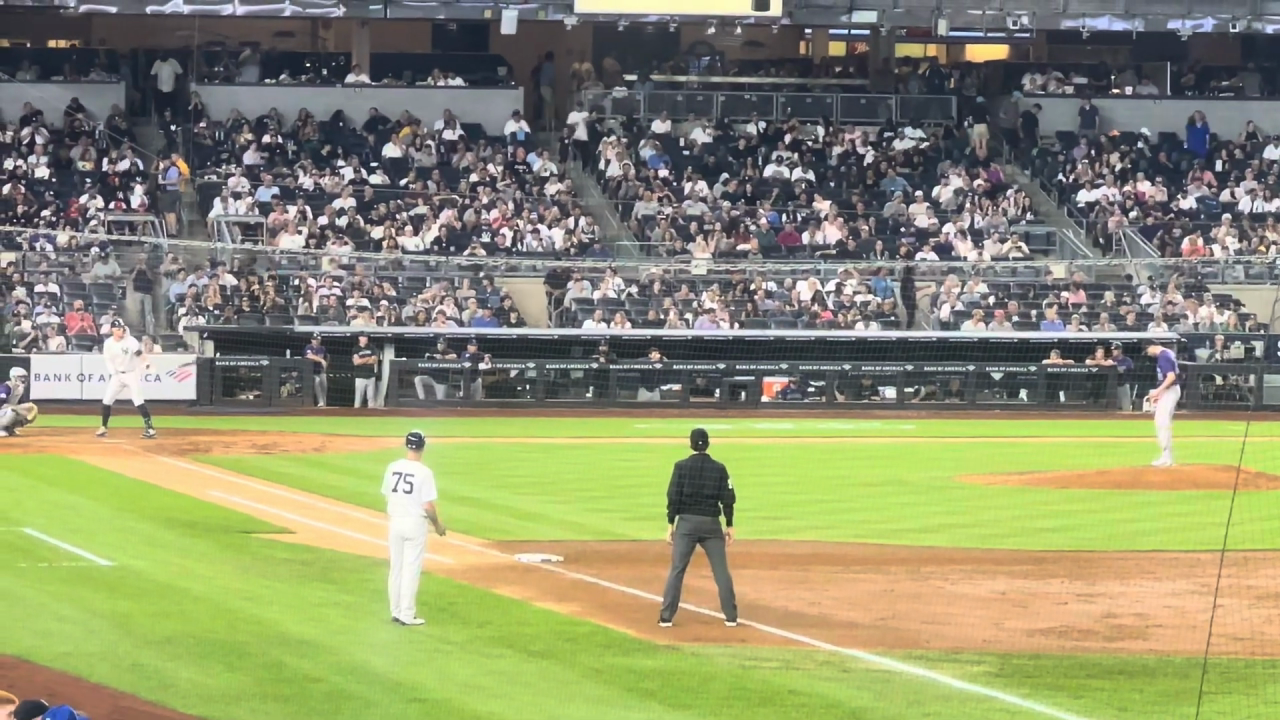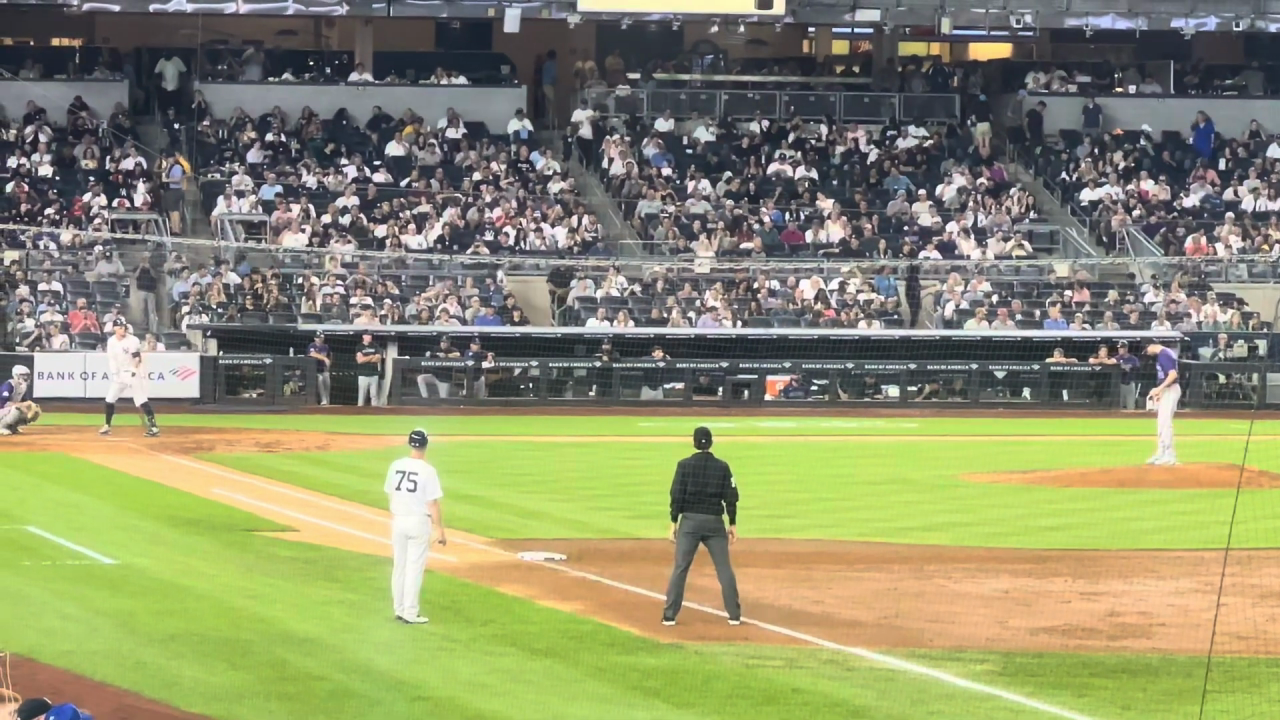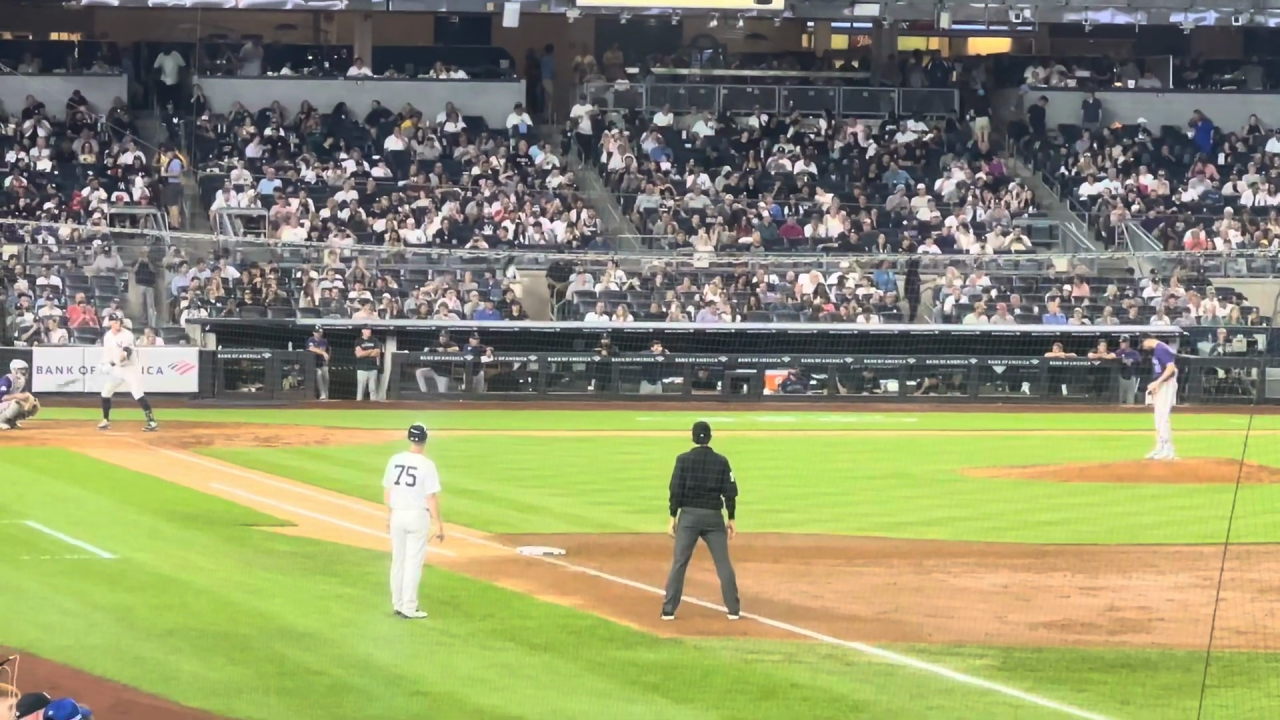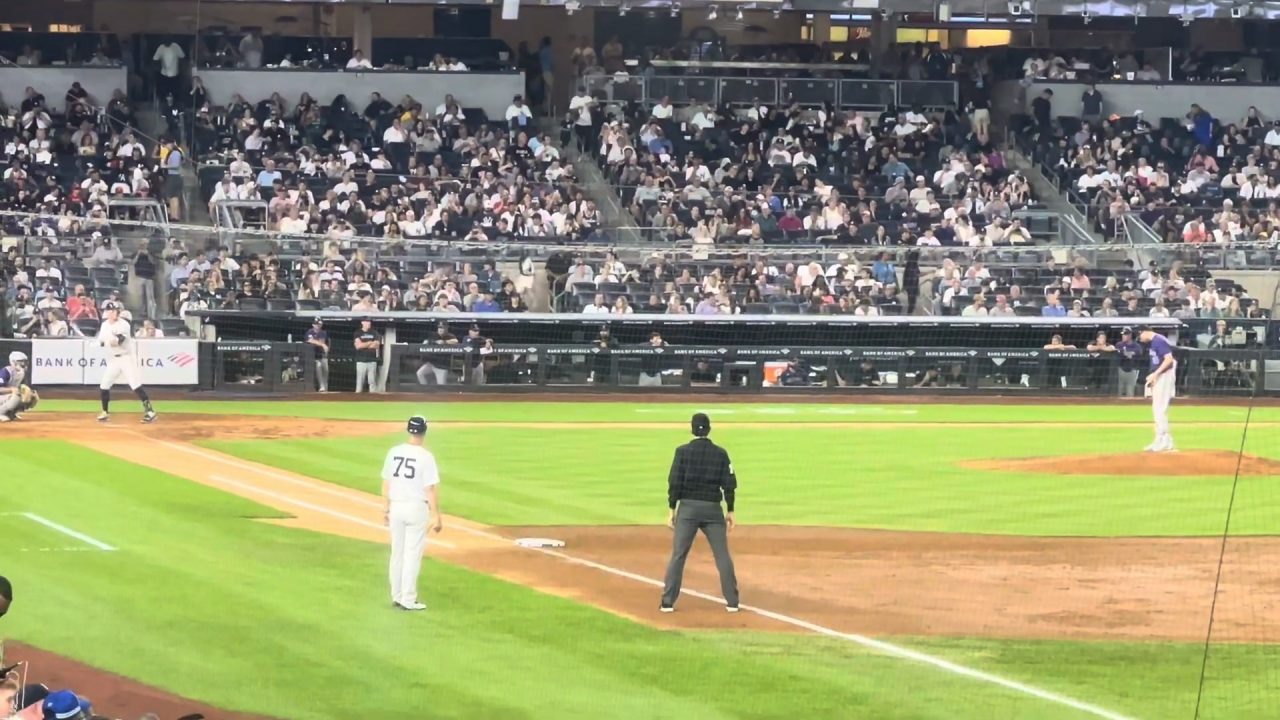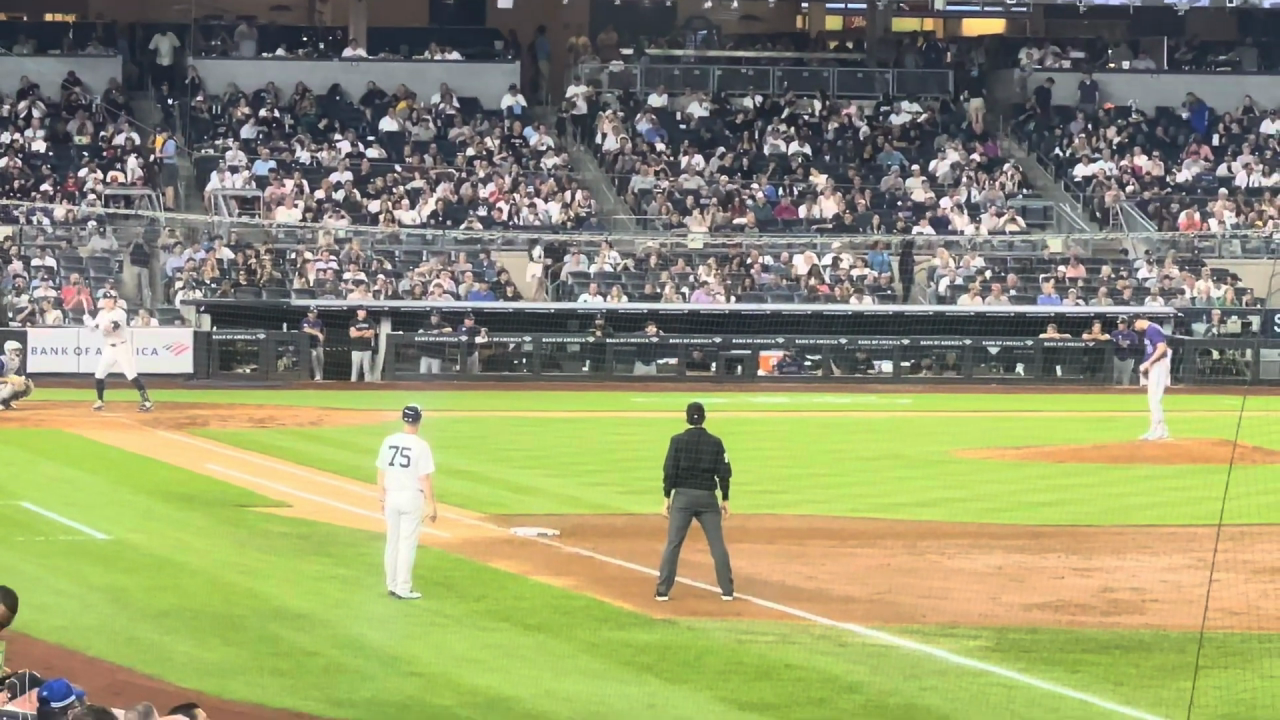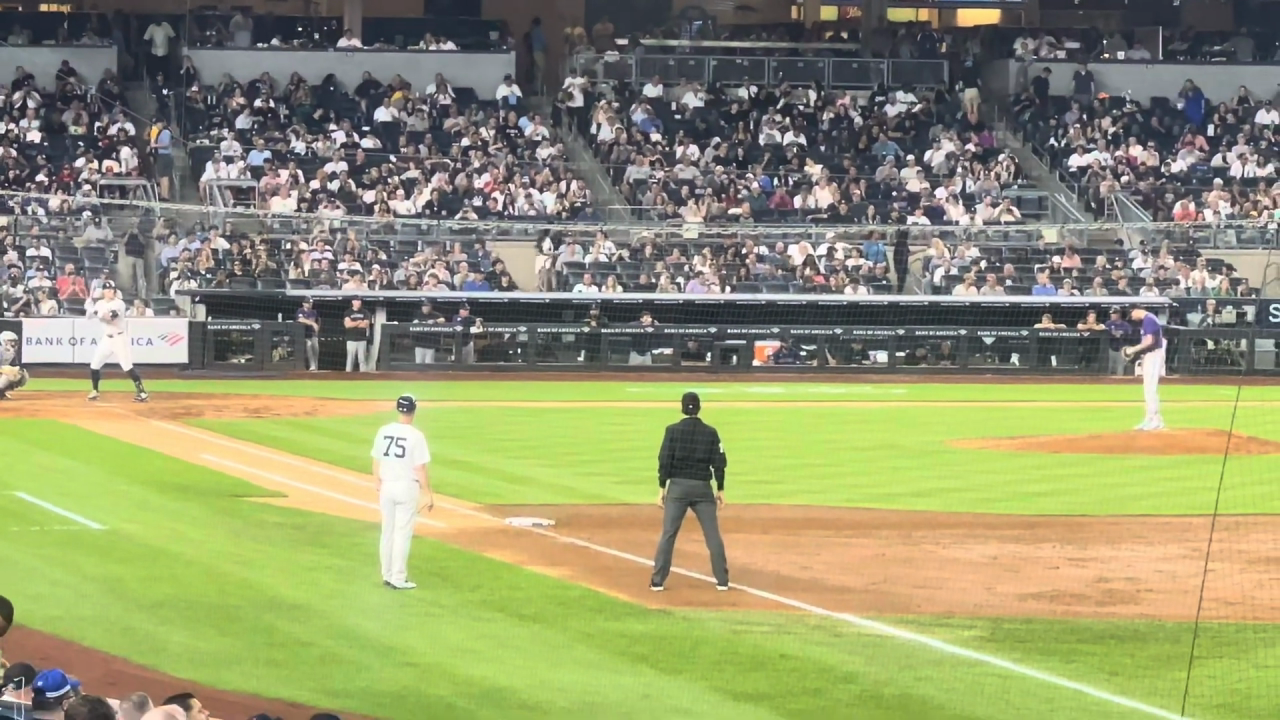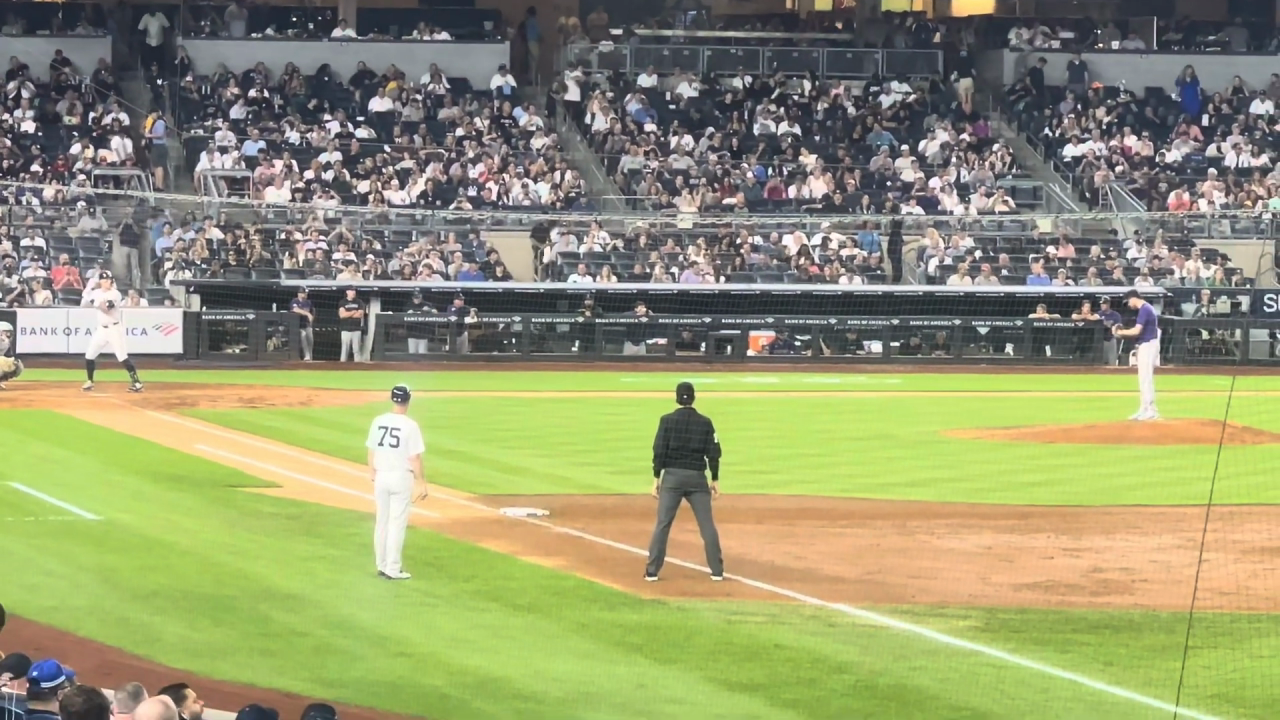
dt=0.2s
person 1, frame 1
left shoulder: (681, 466)
right shoulder: (719, 468)
left elbow: (673, 498)
right elbow: (728, 500)
left wrist: (671, 525)
right wrist: (729, 525)
left hip: (686, 522)
right hip: (711, 523)
left knee: (677, 570)
right knee: (721, 571)
left ankle: (666, 617)
right ankle: (731, 617)
person 1, frame 2
left shoulder: (685, 465)
right shoulder: (722, 466)
left elbow: (676, 496)
right elbow: (731, 498)
left wrist: (673, 523)
right wrist: (732, 524)
left hip: (690, 520)
right hip: (714, 522)
left knee: (680, 568)
right knee: (725, 569)
left ankle: (669, 616)
right ankle: (734, 615)
person 1, frame 3
left shoulder: (683, 459)
right shoulder: (721, 461)
left elbow: (675, 491)
right elbow: (730, 492)
left wrist: (673, 517)
right wrist: (731, 519)
left hip: (689, 515)
right hip: (713, 516)
left knee: (679, 563)
right knee: (724, 564)
left ankle: (668, 610)
right ankle: (733, 610)
person 1, frame 4
left shoulder: (683, 451)
right shoulder: (720, 453)
left elbow: (674, 483)
right elbow: (729, 484)
left wrist: (672, 509)
right wrist: (730, 511)
left hip: (688, 507)
right hip: (712, 508)
left knee: (678, 555)
right knee: (723, 556)
left ankle: (667, 602)
right ankle: (732, 602)
person 1, frame 5
left shoulder: (678, 440)
right shoulder: (715, 442)
left elbow: (670, 471)
right elbow: (724, 473)
left wrist: (667, 498)
right wrist: (725, 499)
left hip: (683, 496)
right hip: (707, 497)
left knee: (673, 544)
right knee: (718, 545)
left ankle: (662, 591)
right ankle: (727, 591)
person 1, frame 6
left shoulder: (673, 430)
right shoulder: (710, 432)
left elbow: (664, 462)
right elbow: (719, 463)
left wrist: (662, 488)
right wrist: (720, 489)
left hip: (678, 486)
right hip: (702, 487)
left knee: (668, 534)
right knee: (713, 535)
left ankle: (657, 581)
right ankle: (722, 581)
person 1, frame 7
left shoulder: (667, 420)
right shoulder: (705, 422)
left elbow: (659, 451)
right elbow: (714, 453)
left wrist: (656, 478)
right wrist: (714, 480)
left hip: (672, 476)
right hip: (697, 477)
left knee: (662, 524)
right knee: (707, 525)
left ankle: (652, 571)
right ankle: (717, 571)
person 2, frame 1
left shoulder: (392, 468)
right shoulder: (424, 472)
left elbow: (387, 498)
right elbow: (428, 505)
right wrist: (437, 525)
left hip: (395, 522)
right hip: (415, 523)
left knee: (396, 568)
right knee: (411, 570)
left ankle: (396, 612)
right ankle: (407, 615)
person 2, frame 2
left shoulder: (395, 466)
right shoulder: (428, 470)
left elbow: (390, 497)
right elbow: (433, 504)
right wrist: (441, 530)
left hip: (398, 521)
right hip: (419, 522)
left knee: (399, 567)
right knee: (415, 568)
left ankle: (399, 610)
right ankle: (410, 614)
person 2, frame 3
left shoulder: (394, 460)
right shoulder: (426, 464)
left elbow: (387, 492)
right elbow: (431, 498)
left wrist: (389, 516)
right wrist: (438, 524)
left hip: (397, 515)
right hip: (417, 516)
left knee: (398, 561)
right knee: (413, 563)
left ankle: (398, 605)
right ankle: (409, 609)
person 2, frame 4
left shoulder: (393, 452)
right shoulder: (425, 456)
left elbow: (386, 483)
right elbow: (430, 489)
left wrist: (386, 508)
right wrist: (436, 516)
left hip: (396, 507)
right hip: (416, 508)
left knee: (397, 553)
right knee: (412, 554)
left ankle: (397, 597)
right ankle: (408, 600)
person 2, frame 5
left shoulder: (388, 441)
right shoulder: (421, 445)
left elbow: (381, 472)
right elbow: (425, 478)
left wrist: (382, 497)
right wrist: (431, 504)
left hip: (392, 496)
right hip: (412, 497)
left knee: (392, 542)
right knee: (407, 544)
left ankle: (392, 586)
right ankle: (403, 589)
person 2, frame 6
left shoulder: (383, 431)
right shoulder: (415, 435)
left elbow: (376, 463)
right elbow: (421, 468)
left wrist: (379, 486)
right wrist: (428, 494)
left hip: (387, 486)
right hip: (407, 487)
left knee: (387, 532)
right knee: (403, 534)
left ankle: (387, 576)
right ankle: (398, 579)
person 2, frame 7
left shoulder: (378, 421)
right shoulder: (410, 425)
left elbow: (370, 453)
right elbow: (415, 458)
left wrist: (373, 476)
right wrist: (422, 483)
left hip: (381, 476)
right hip: (401, 478)
left knee: (381, 522)
right knee: (397, 524)
left ankle: (381, 566)
right ankle: (393, 569)
